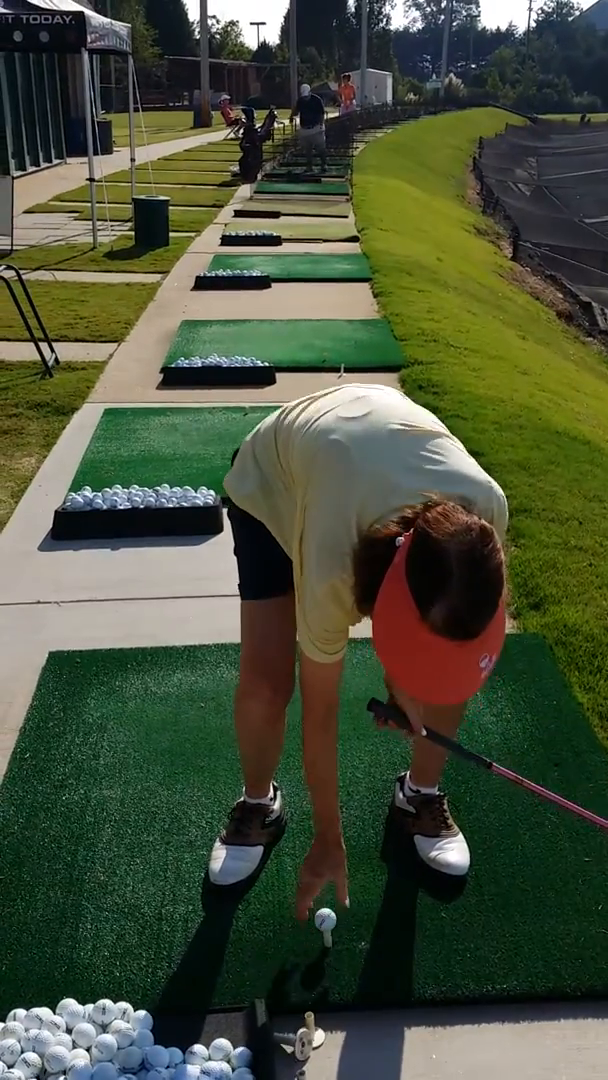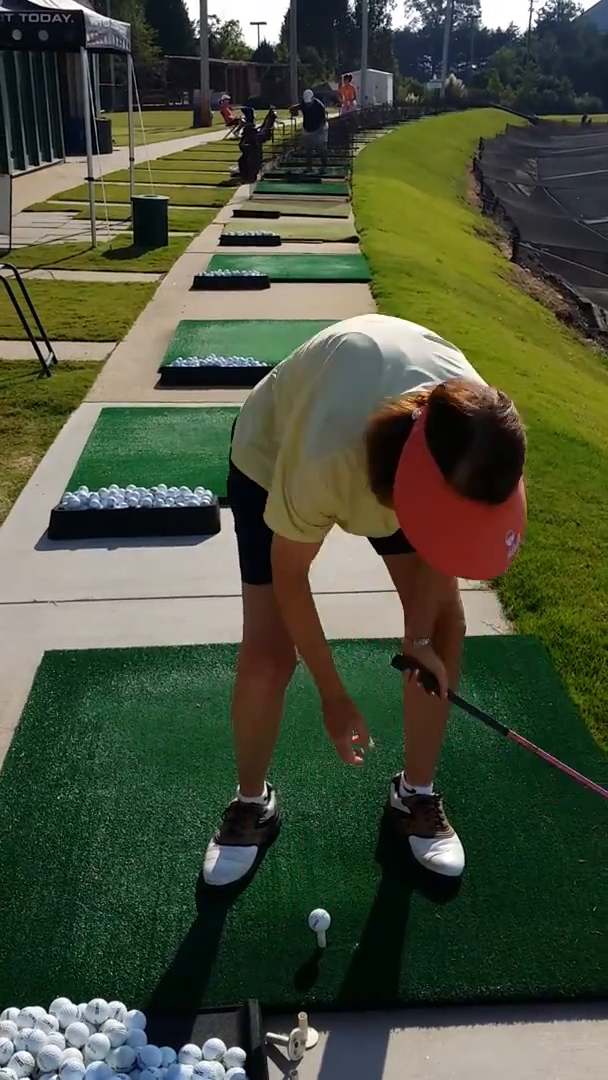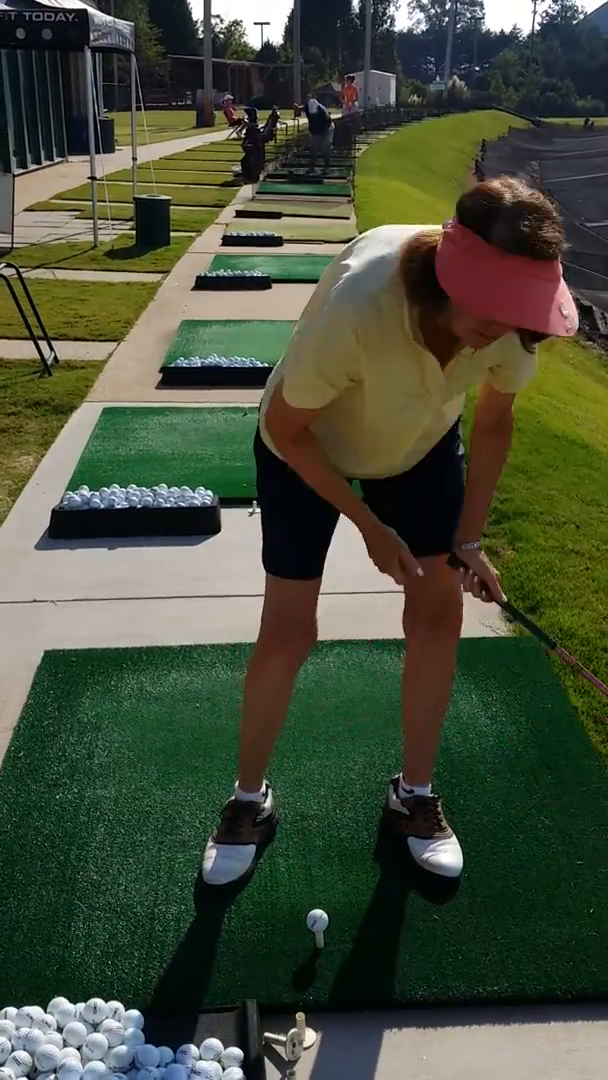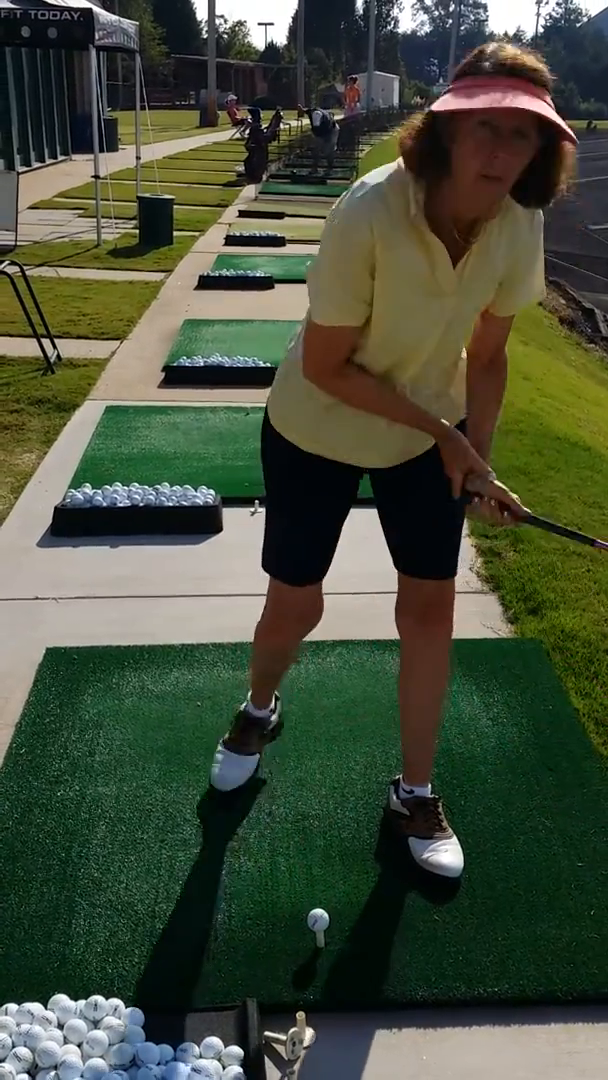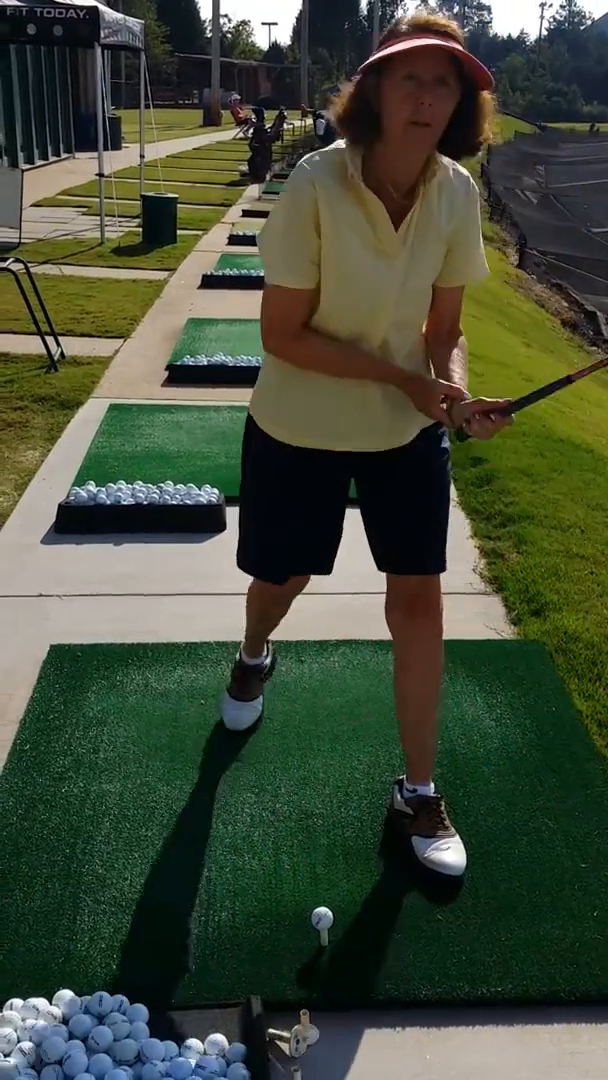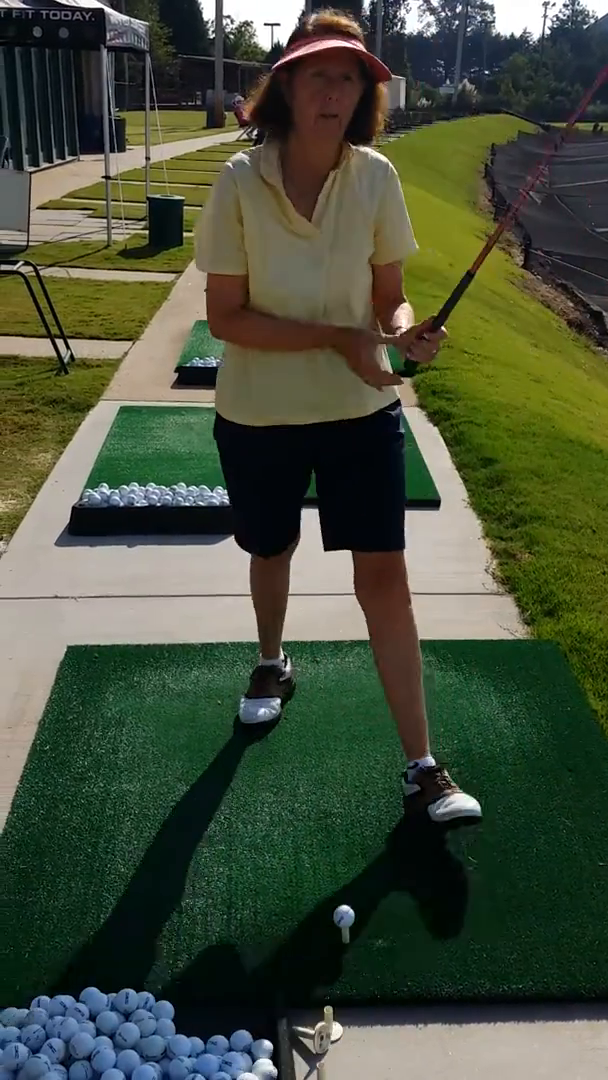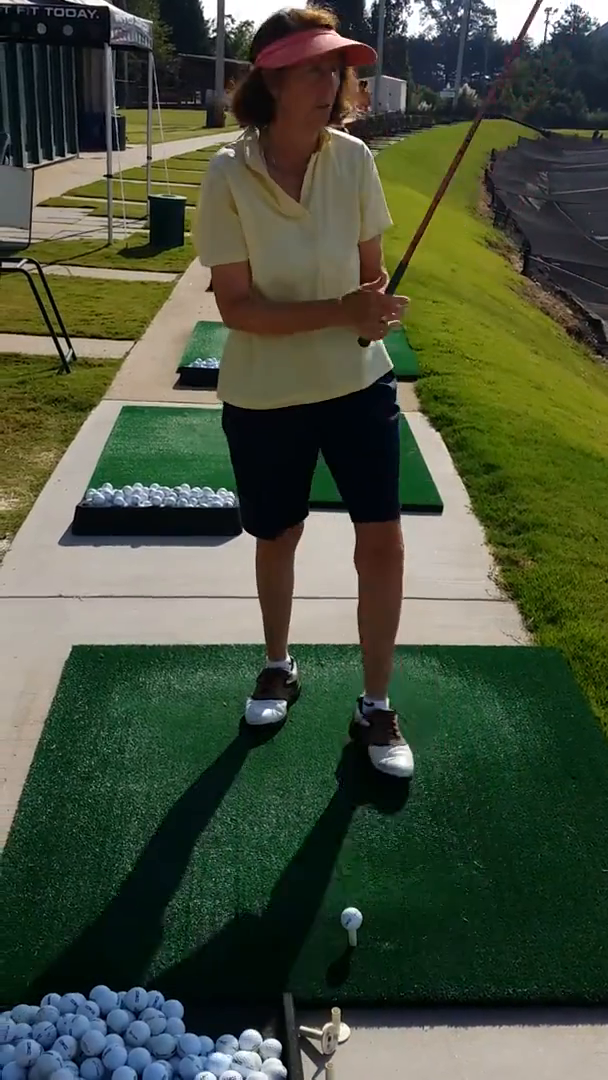
dt=0.3s
person 1, frame 1
left shoulder: (485, 509)
right shoulder: (331, 569)
right elbow: (321, 716)
left wrist: (407, 672)
right wrist: (328, 842)
right hip: (271, 483)
left knee: (454, 663)
right knee: (265, 681)
left ankle: (422, 796)
right ankle: (258, 805)
person 1, frame 2
left shoulder: (485, 431)
right shoulder: (326, 458)
left elbow: (462, 527)
right elbow: (290, 573)
left wrist: (421, 636)
right wrist: (334, 697)
left hip: (393, 452)
right hip: (274, 456)
left knee: (446, 624)
right knee: (267, 655)
left ankle: (415, 793)
right ankle: (252, 802)
person 1, frame 3
left shoulder: (512, 322)
right shoulder: (357, 307)
left elbow: (492, 421)
right elbow: (289, 430)
left wrist: (469, 539)
right wrist: (370, 526)
left hip: (422, 446)
right hip: (310, 453)
left knee: (438, 612)
right knee: (288, 628)
left ankle: (414, 795)
right ankle: (250, 800)
person 1, frame 4
left shoulder: (519, 225)
right shoulder: (369, 213)
left elbow: (486, 358)
right elbow: (324, 366)
left wrist: (478, 462)
right wrist: (441, 434)
left hip: (432, 430)
right hip: (315, 432)
left knee: (429, 612)
right knee: (295, 605)
left ankle: (415, 793)
right ankle: (258, 711)
person 1, frame 5
left shoulder: (456, 192)
right shoulder: (316, 184)
left elbow: (444, 327)
right elbow: (283, 335)
left wrist: (457, 389)
right wrist: (403, 375)
left hip: (408, 431)
right hip: (297, 430)
left knee: (419, 603)
right knee: (279, 576)
left ankle: (417, 790)
right ankle: (254, 654)
person 1, frame 6
left shoulder: (376, 177)
right shoulder: (239, 181)
left elbow: (389, 295)
right elbow: (226, 318)
left wrist: (404, 330)
right wrist: (332, 337)
left hip: (360, 408)
right hip: (258, 415)
left knee: (383, 577)
right knee: (270, 552)
left ankle: (422, 767)
right ankle: (272, 664)
person 1, frame 7
left shoulder: (353, 159)
right shoulder: (229, 174)
left elbow: (373, 271)
right elbow: (237, 307)
left wrist: (375, 302)
right wrist: (336, 311)
left hip: (357, 385)
right hip: (265, 396)
left knee: (381, 543)
right knee: (277, 539)
left ankle: (375, 706)
right ankle: (279, 667)
